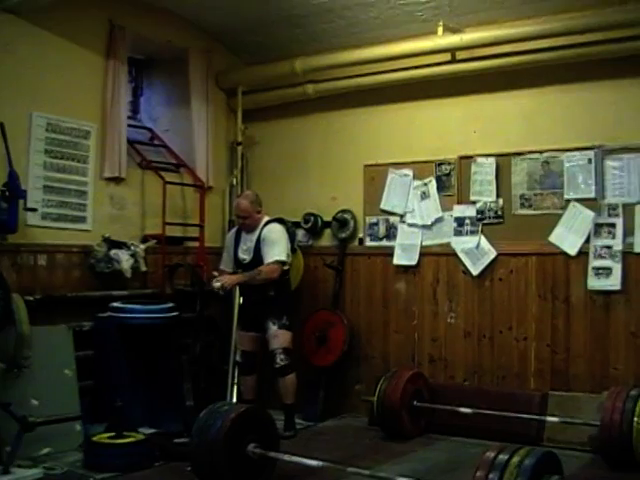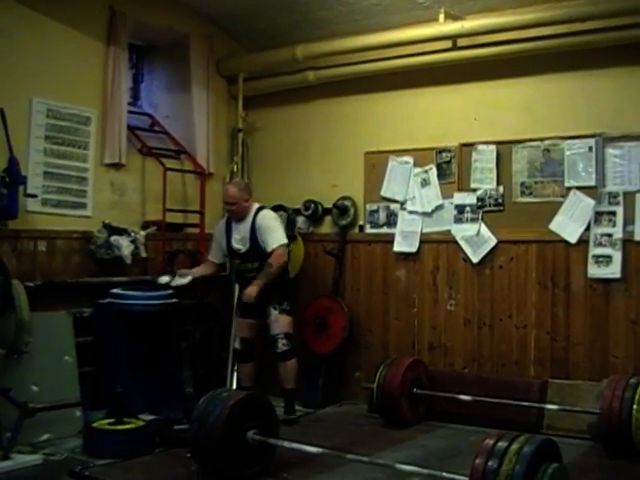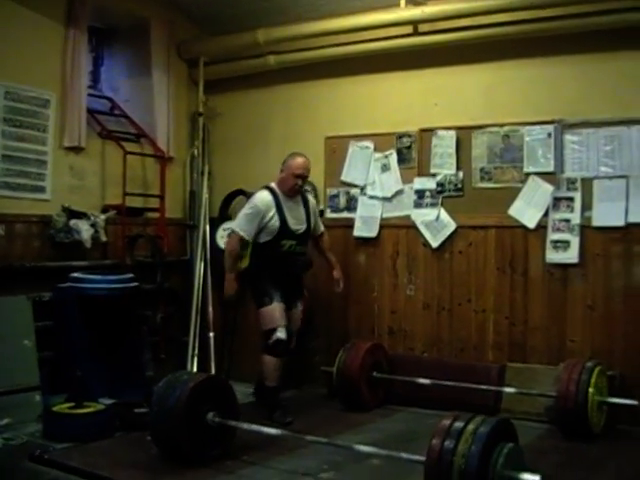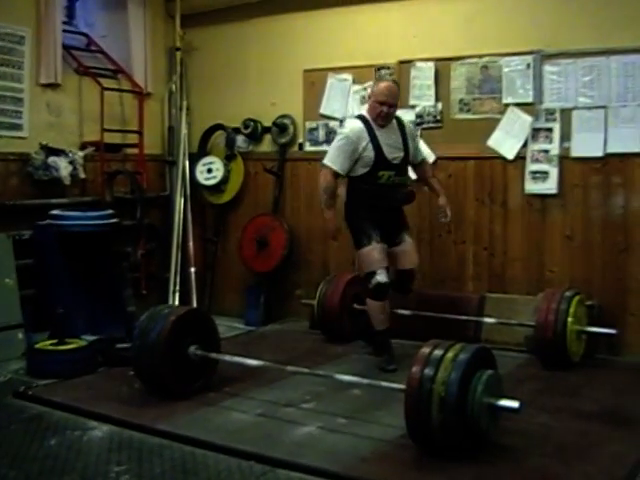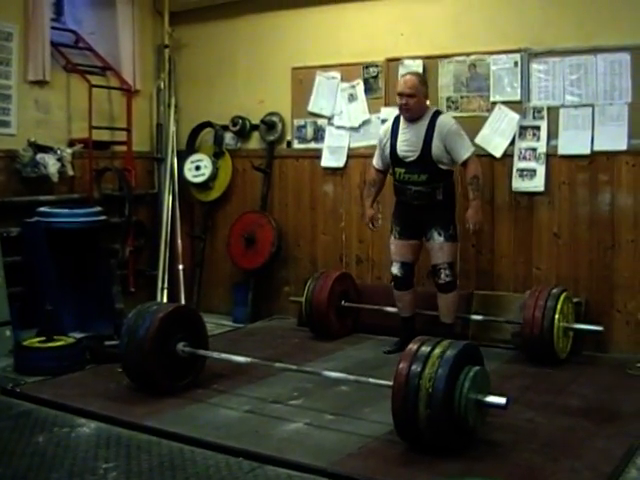
dt=1s
person 1, frame 1
left shoulder: (273, 231)
right shoulder: (234, 235)
left elbow: (273, 270)
right elbow: (226, 269)
left wrist: (237, 278)
right wrist: (222, 280)
left hip: (275, 304)
right hip: (249, 303)
left knee: (282, 360)
right knee: (245, 360)
left ankle: (289, 419)
person 1, frame 2
left shoulder: (266, 218)
right shoulder: (224, 226)
left elbow: (279, 257)
right elbow: (213, 262)
left wrist: (257, 286)
right wrist: (190, 272)
left hip: (274, 290)
right hip: (246, 291)
left knee: (283, 345)
right knee: (242, 348)
left ankle: (290, 404)
person 1, frame 3
left shoulder: (308, 202)
right shoulder: (263, 201)
left elbow: (319, 236)
right elbow: (235, 239)
left wrist: (335, 266)
right wrist: (230, 276)
left hip: (293, 280)
right hip: (267, 279)
left knee: (287, 341)
right knee: (277, 338)
left ankle: (263, 389)
right ankle: (273, 404)
person 1, frame 4
left shoulder: (404, 128)
right shoulder: (354, 131)
left elbow: (421, 164)
right elbow: (328, 173)
left wrist: (440, 194)
right wrist: (329, 211)
left hip: (393, 213)
right hip: (365, 215)
left knee: (406, 277)
right knee: (379, 280)
left ankle: (375, 331)
right ankle: (384, 348)
person 1, frame 5
left shoulder: (444, 125)
right shoulder: (389, 129)
left elbow: (471, 163)
right elbow: (377, 170)
left wrist: (474, 204)
right wrist: (369, 204)
left hip: (438, 210)
right hip: (403, 210)
left knee: (444, 275)
right knee: (400, 274)
left ankle: (447, 339)
right ankle: (407, 334)
